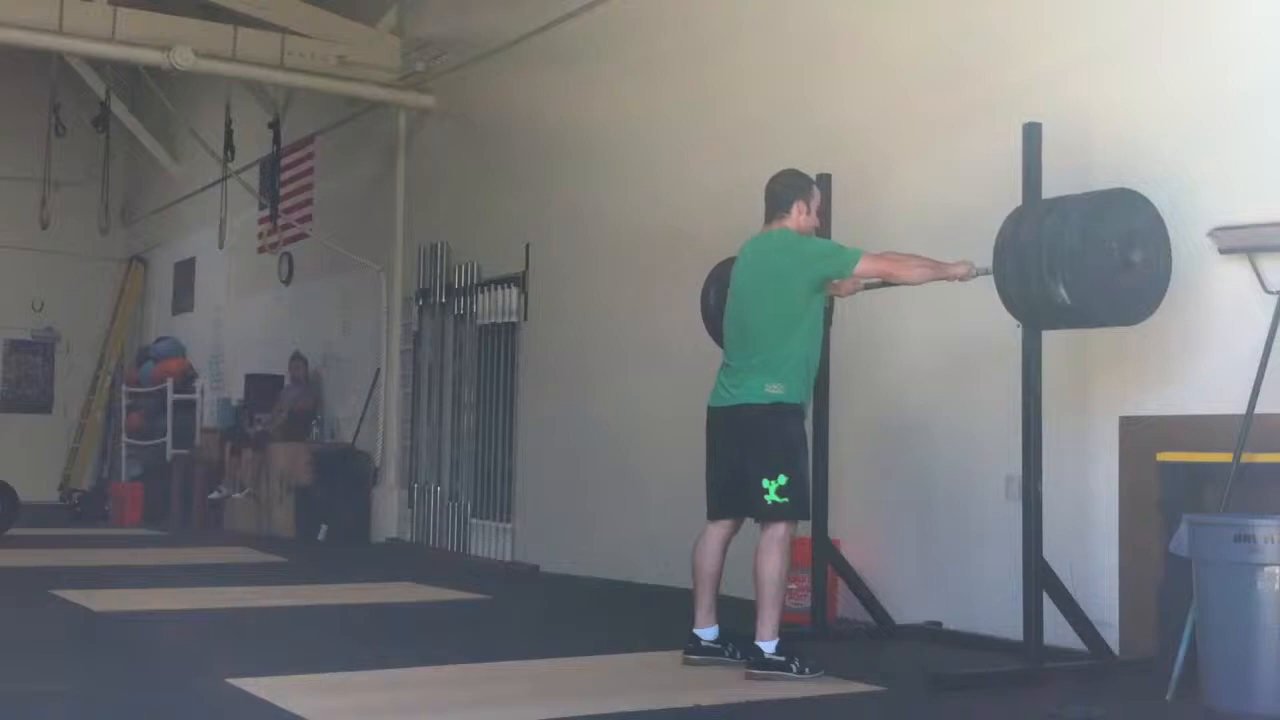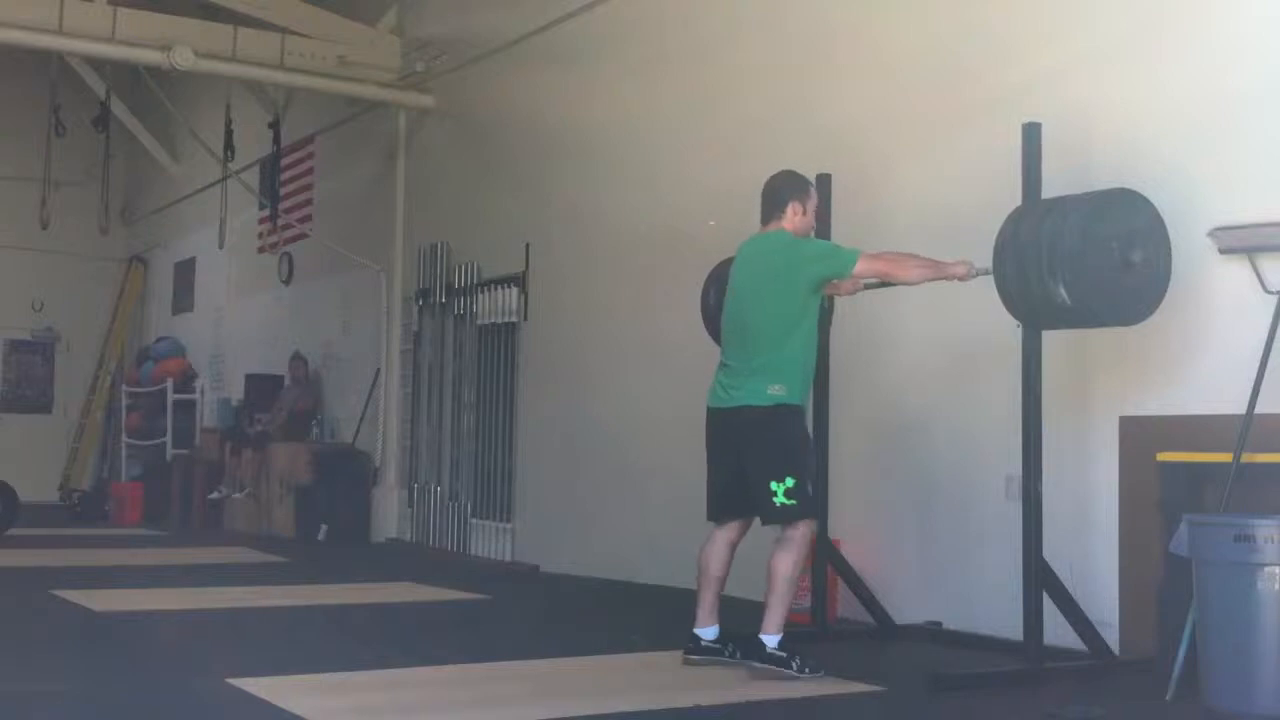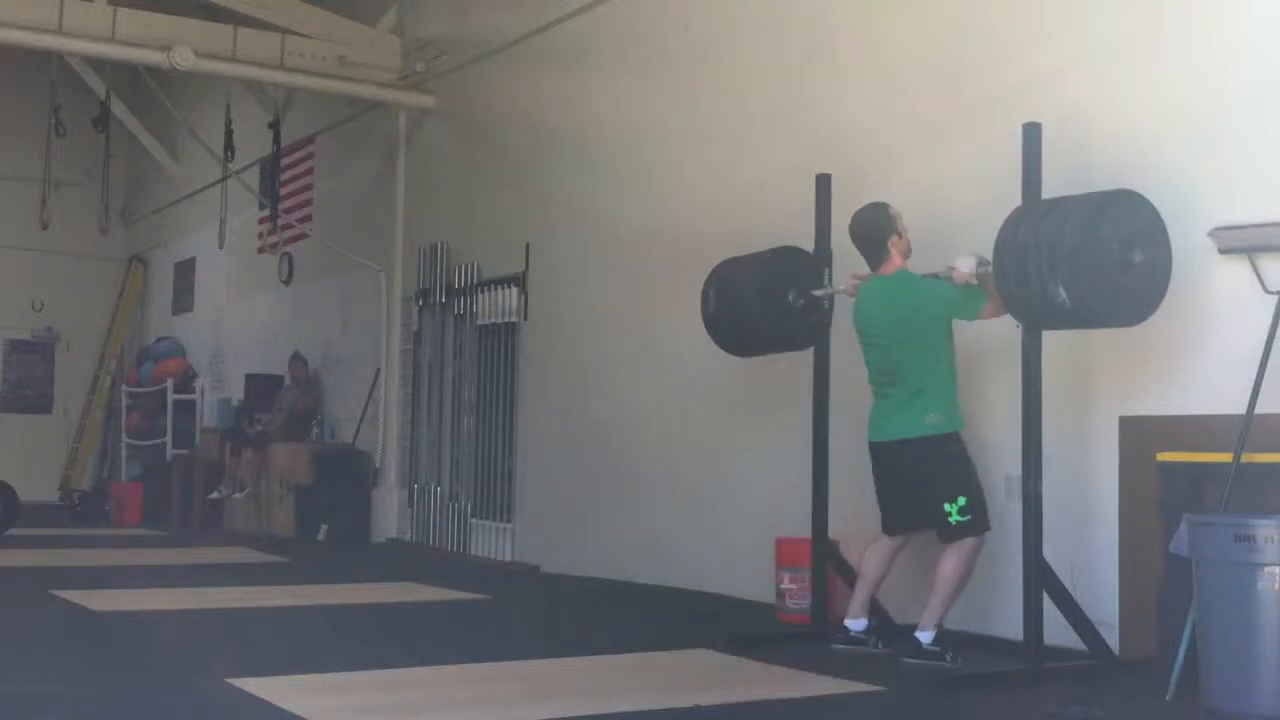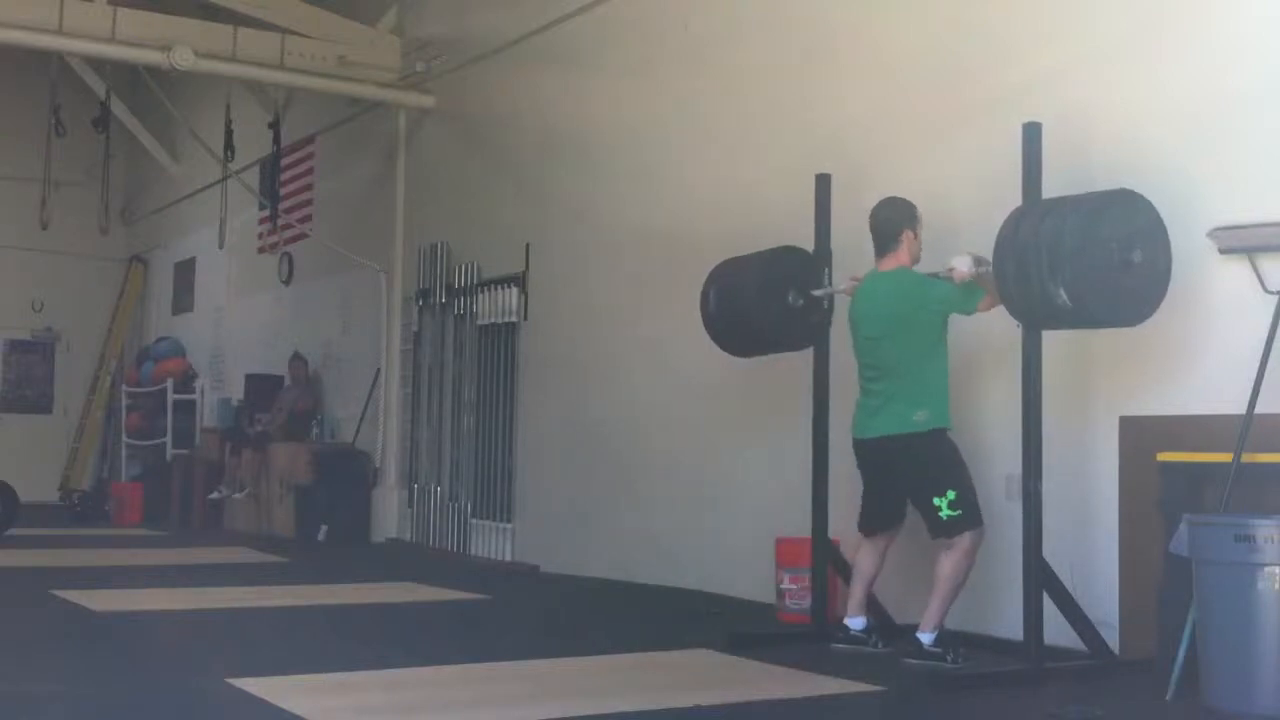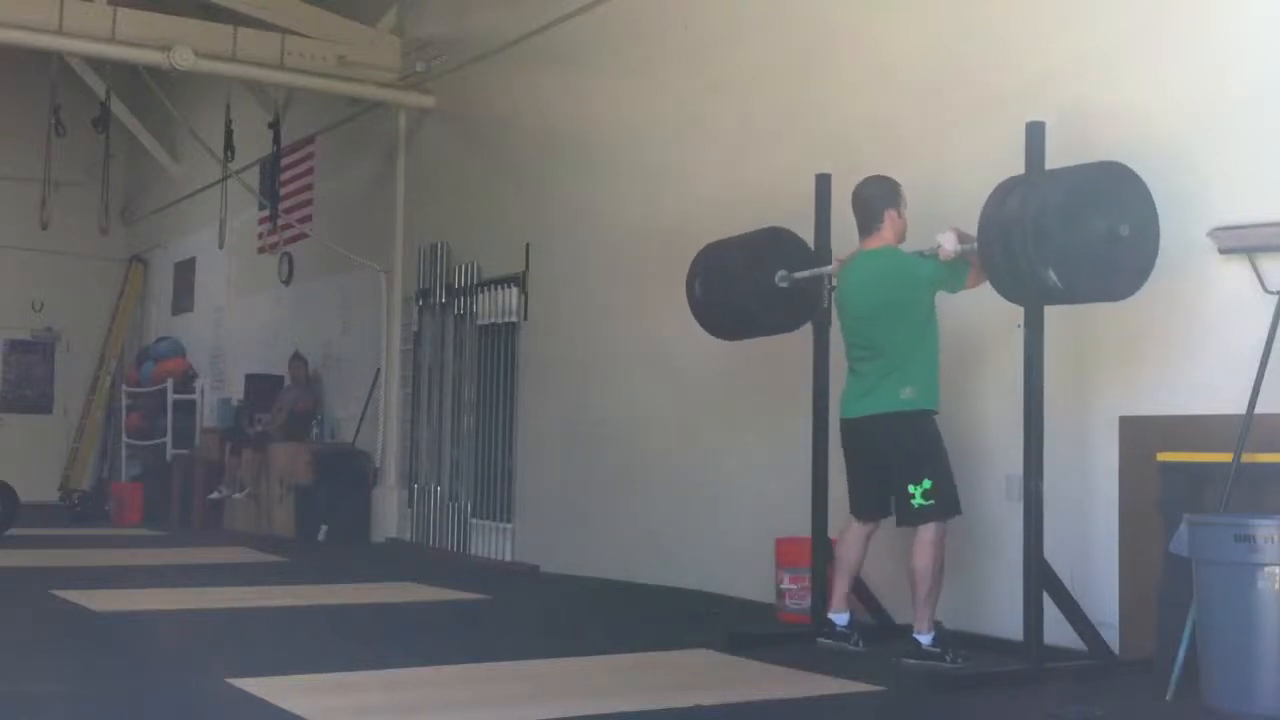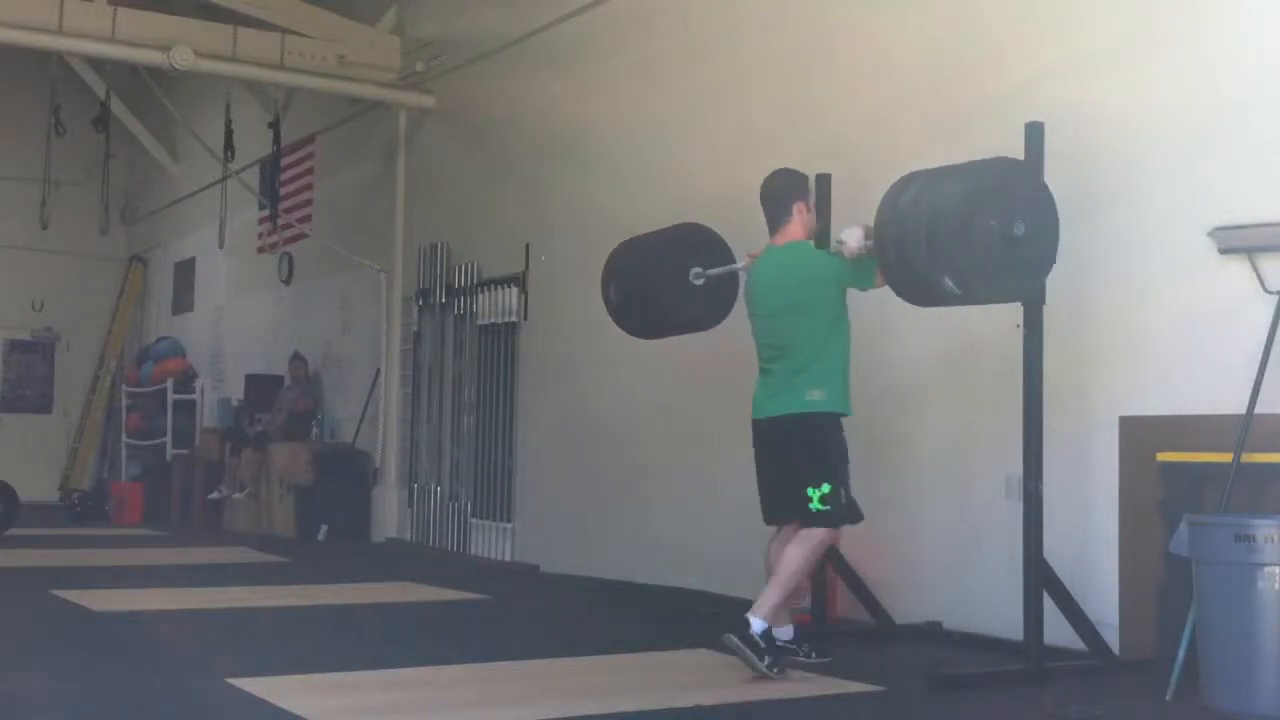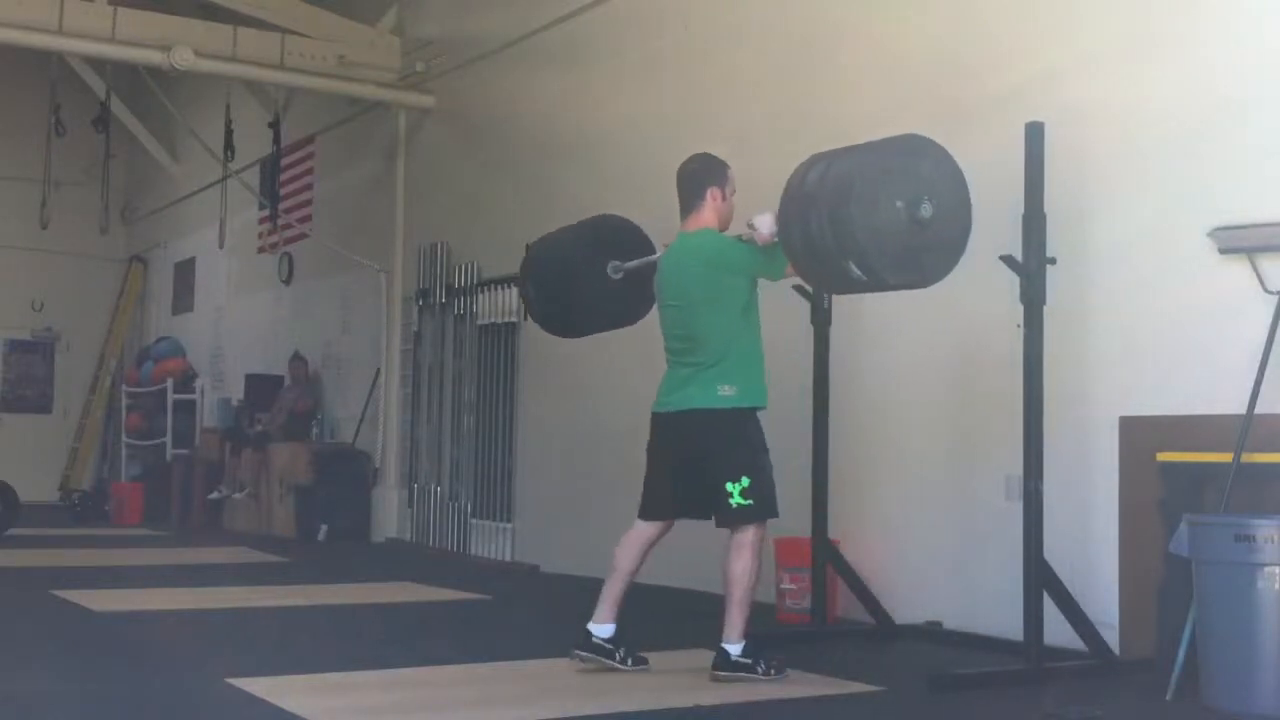
dt=0.7s
person 1, frame 1
left shoulder: (752, 252)
right shoulder: (803, 250)
right elbow: (889, 267)
left wrist: (829, 289)
right wrist: (949, 270)
left hip: (728, 407)
right hip: (769, 409)
left knee: (722, 521)
right knee: (777, 524)
left ankle: (704, 636)
right ankle: (768, 650)
person 1, frame 2
left shoulder: (748, 253)
right shoulder: (800, 251)
right elbow: (890, 266)
left wrist: (829, 287)
right wrist: (949, 269)
left hip: (727, 409)
right hip: (770, 409)
left knee: (730, 524)
right knee: (798, 525)
left ankle: (704, 636)
right ankle: (770, 644)
person 1, frame 3
left shoulder: (866, 300)
right shoulder: (930, 293)
right elbow: (999, 306)
right wrist: (977, 274)
left hip: (885, 438)
right hip: (929, 438)
left knee: (894, 532)
right knee: (967, 536)
left ankle: (854, 625)
right ankle: (924, 639)
person 1, frame 4
left shoulder: (862, 295)
right shoulder: (926, 290)
right elbow: (990, 299)
right wrist: (975, 272)
left hip: (869, 434)
right hip: (916, 434)
left knee: (877, 531)
right knee: (964, 533)
left ankle: (853, 624)
right ankle: (927, 638)
person 1, frame 5
left shoulder: (848, 275)
right shoulder: (912, 268)
right elbow: (975, 274)
right wrist: (959, 248)
left hip: (857, 415)
right hip: (903, 414)
left knee: (863, 519)
right knee: (930, 523)
left ankle: (837, 619)
right ankle: (924, 639)
person 1, frame 6
left shoulder: (757, 271)
right shoulder: (821, 264)
right elbow: (881, 274)
right wrist: (862, 249)
left hip: (770, 414)
right hip: (811, 413)
left knee: (790, 526)
right knee: (819, 528)
left ankle: (779, 634)
right ankle: (753, 628)
person 1, frame 7
left shoulder: (669, 259)
right shoulder: (730, 252)
right elbow: (796, 265)
right wrist: (769, 237)
left hip: (674, 410)
right hip: (723, 410)
left knee: (653, 520)
right knee: (748, 526)
left ankle: (599, 632)
right ankle: (733, 652)
